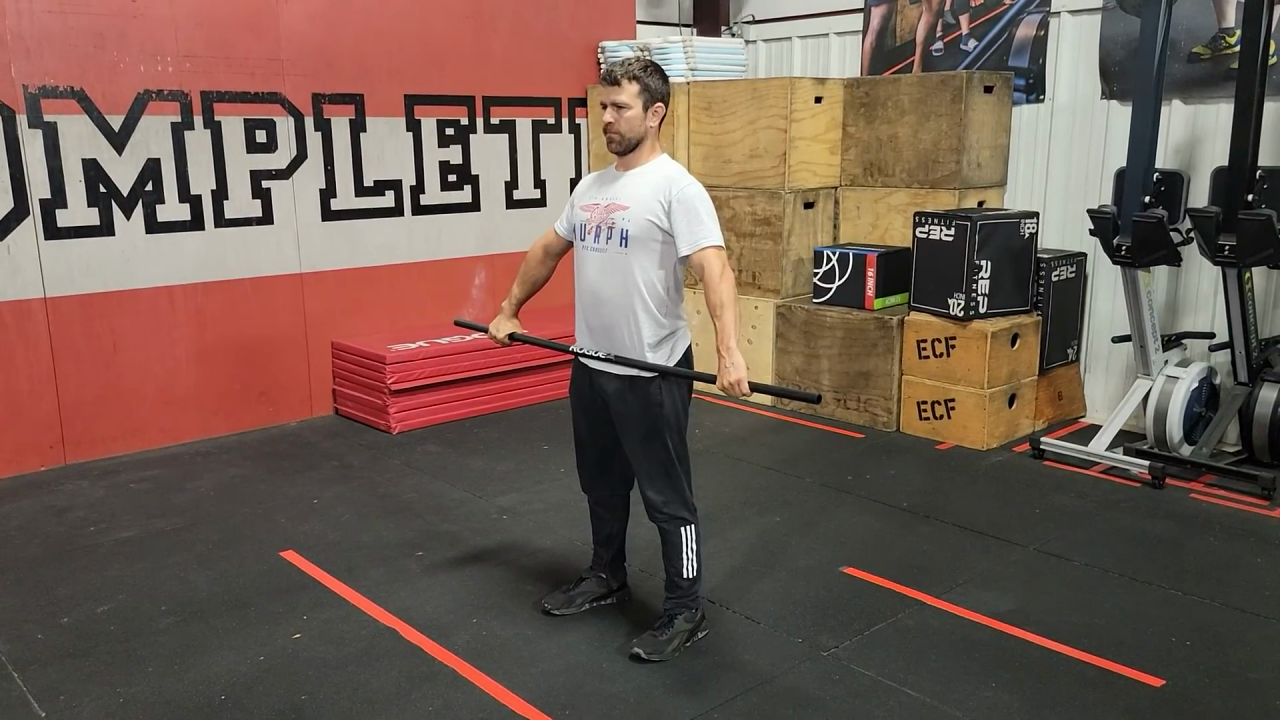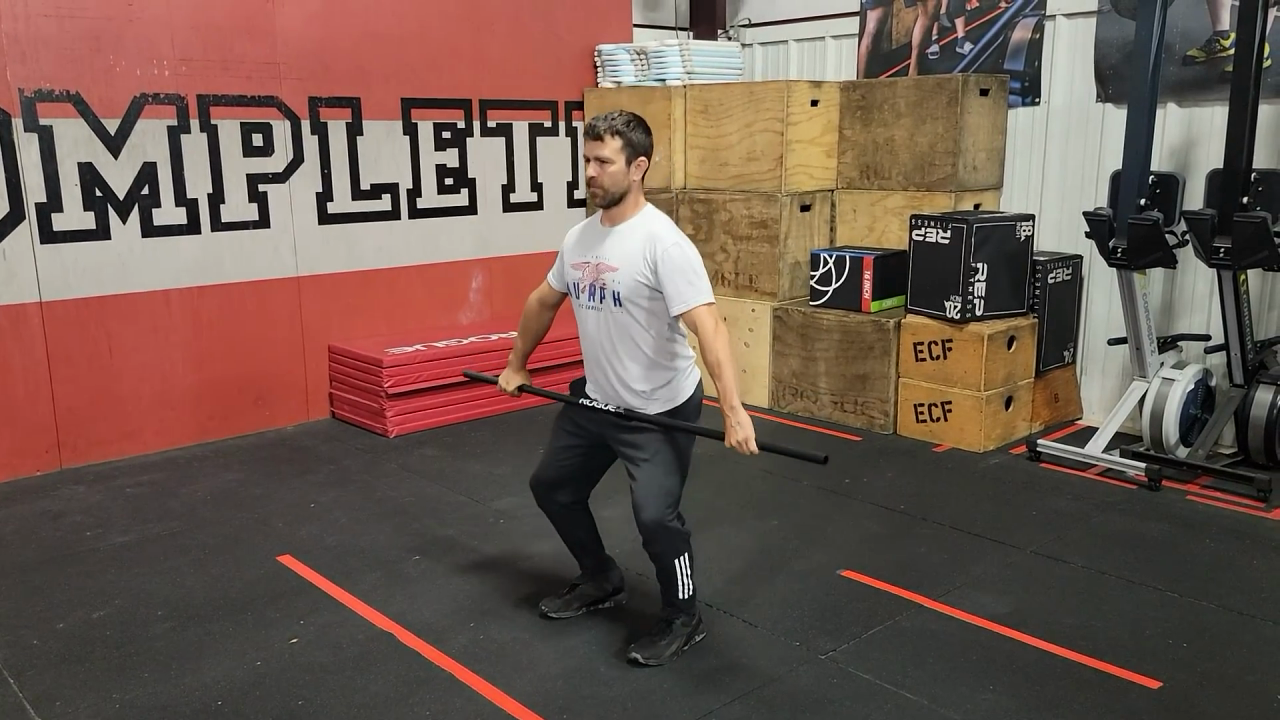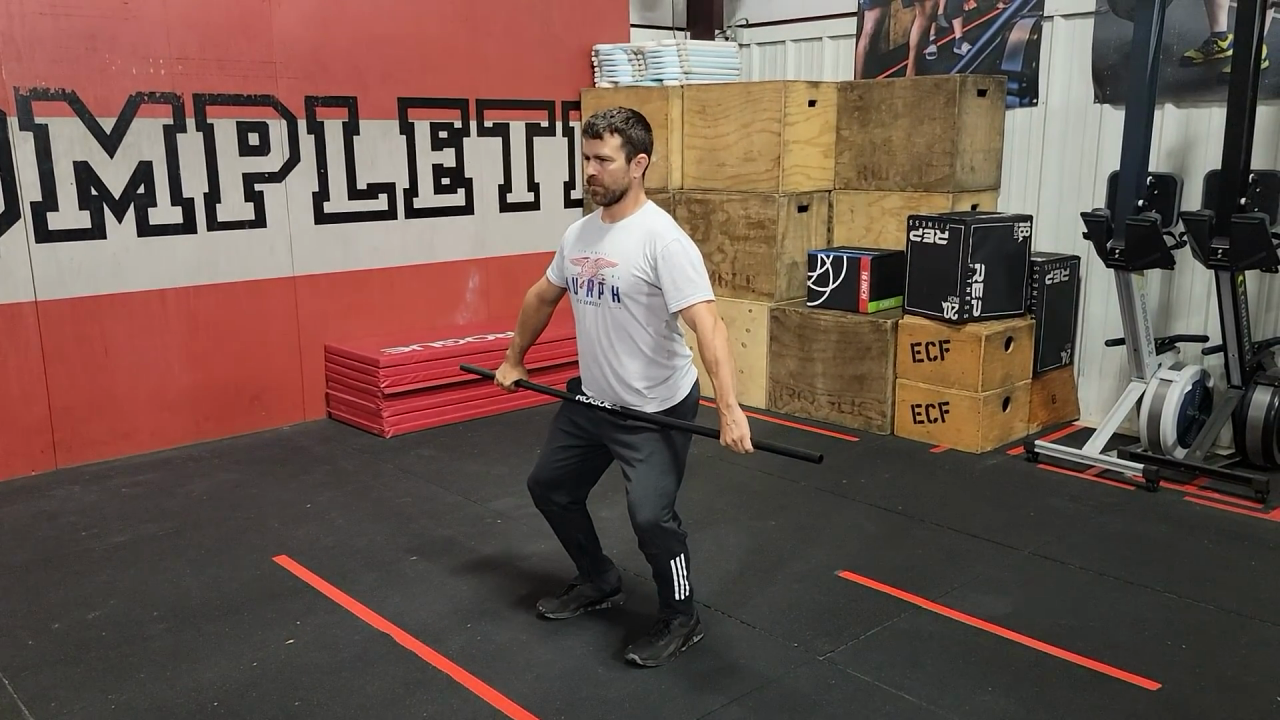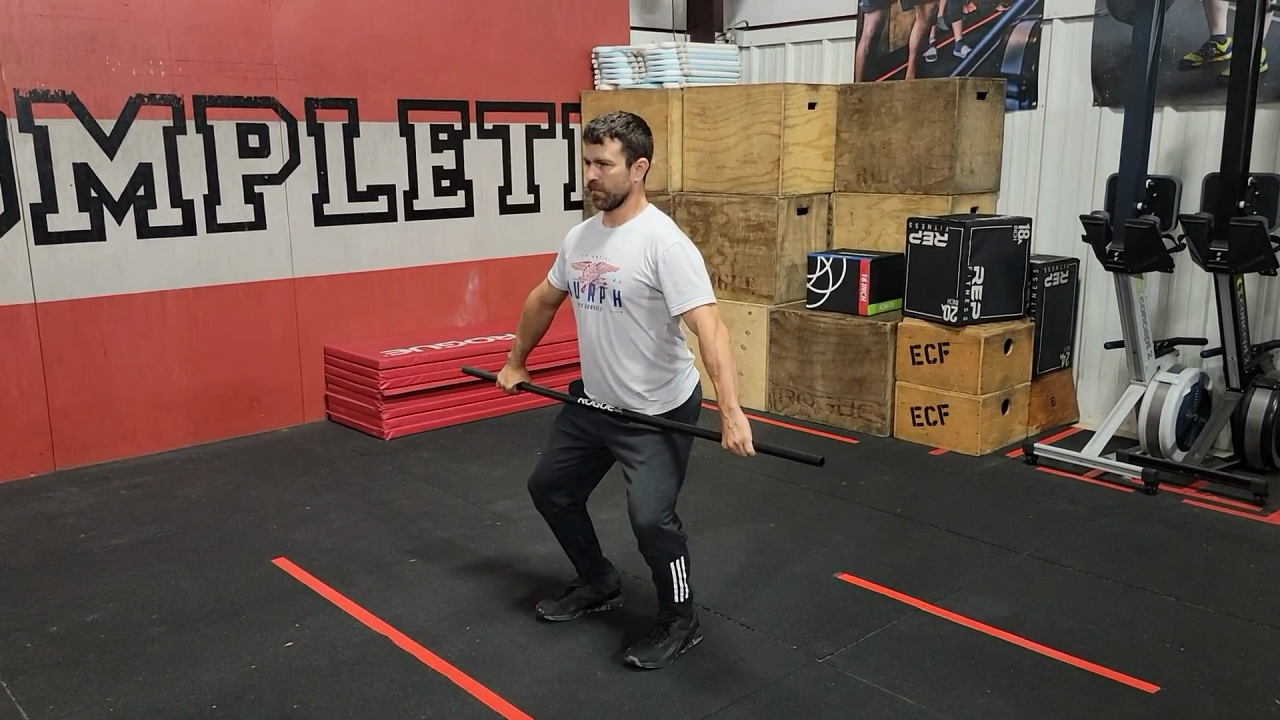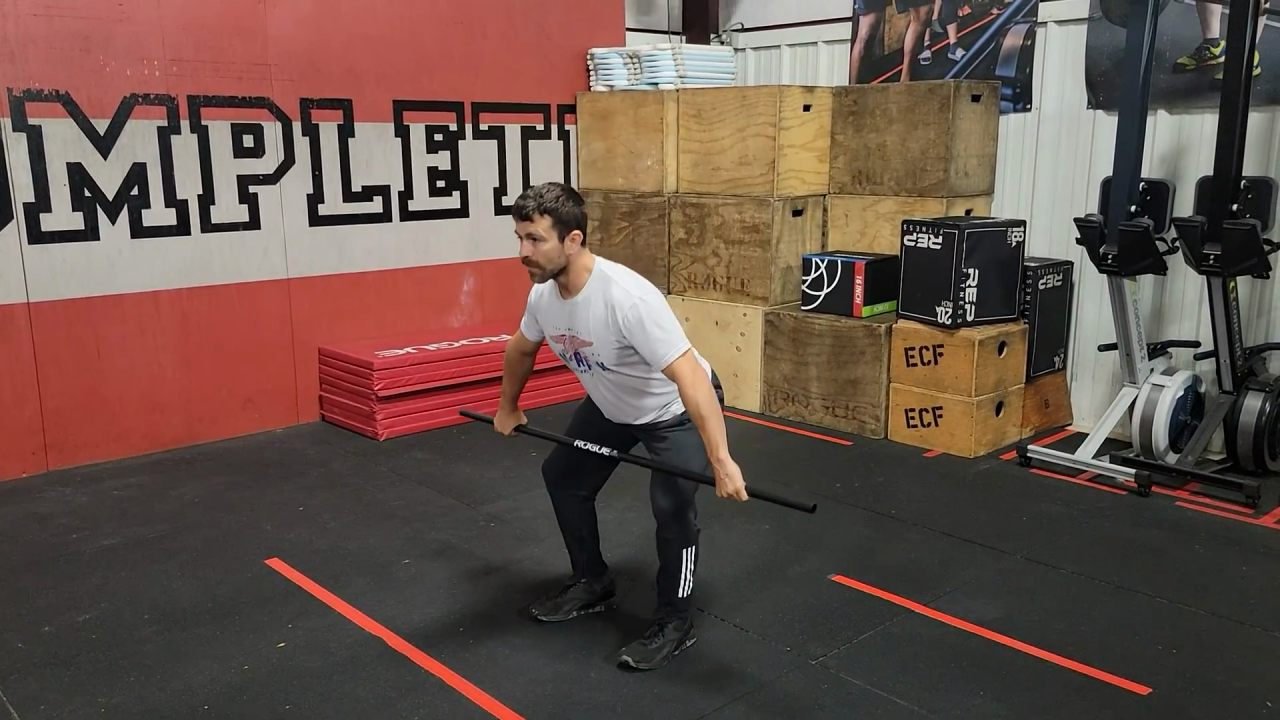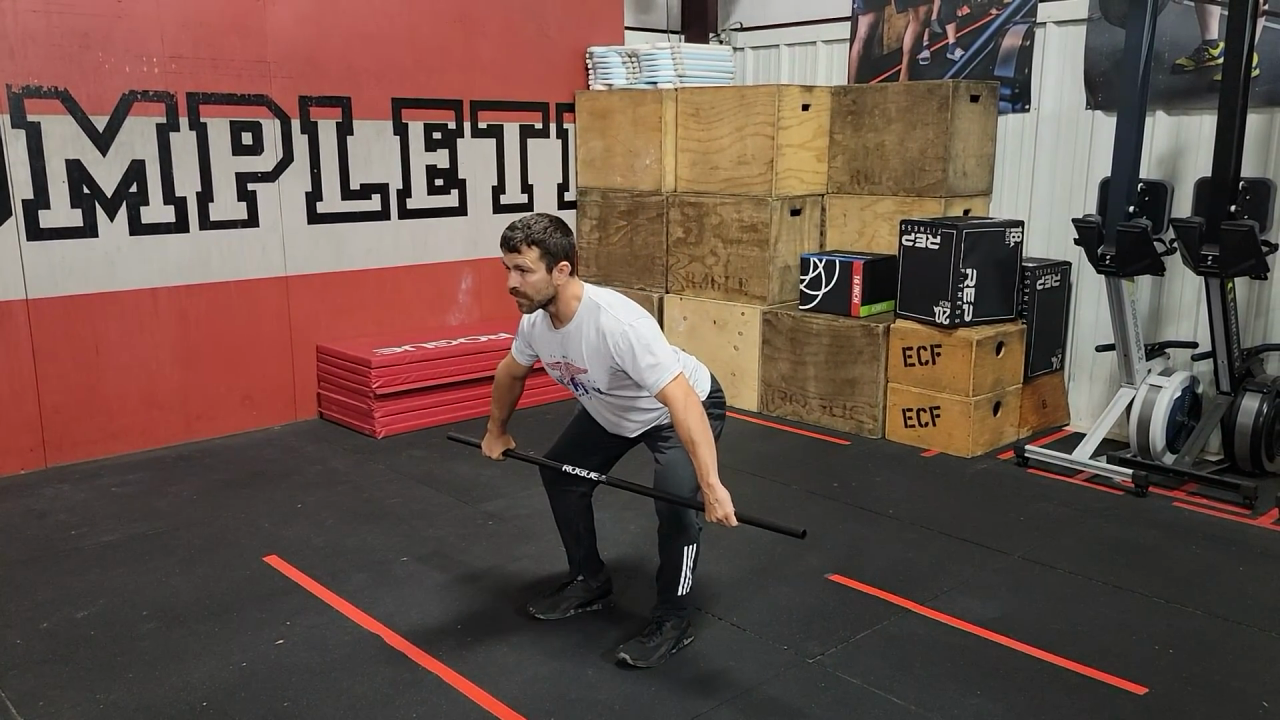
dt=0.7s
person 1, frame 1
left shoulder: (675, 187)
right shoulder: (590, 187)
left elbow: (714, 268)
right elbow: (547, 250)
left wrist: (729, 351)
right wrist: (509, 309)
left hip: (651, 373)
right hip: (591, 366)
left knee: (666, 496)
right knee: (601, 483)
left ankle: (685, 611)
right ankle: (606, 575)
person 1, frame 2
left shoulder: (662, 242)
right shoulder: (579, 238)
left elbow: (708, 326)
right elbow: (543, 301)
left wrist: (733, 411)
right wrist: (516, 364)
left hip: (661, 409)
right hip: (597, 400)
left knee: (655, 514)
right knee: (551, 485)
left ankle: (681, 619)
right ankle: (600, 580)
person 1, frame 3
left shoulder: (662, 238)
right shoulder: (578, 234)
left elbow: (706, 322)
right elbow: (542, 296)
left wrist: (729, 409)
right wrist: (513, 359)
left hip: (656, 409)
right hip: (592, 398)
left knee: (651, 515)
right knee: (549, 486)
left ankle: (680, 619)
right ankle: (598, 581)
person 1, frame 4
left shoulder: (664, 243)
right shoulder: (579, 237)
left elbow: (708, 326)
right elbow: (543, 300)
left wrist: (731, 411)
right wrist: (515, 362)
left hip: (656, 413)
right hip: (592, 402)
left knee: (650, 517)
right knee: (549, 488)
left ankle: (679, 622)
right ankle: (597, 585)
person 1, frame 5
left shoulder: (626, 297)
right shoulder: (543, 295)
left elbow: (690, 377)
right elbow: (521, 348)
left wrist: (720, 460)
right wrist: (507, 406)
left hip: (676, 409)
right hip: (612, 405)
left knee: (672, 503)
right knee: (563, 475)
left ankle: (674, 621)
right ankle: (591, 583)
person 1, frame 6
left shoulder: (618, 322)
right shoulder: (534, 321)
left elbow: (682, 401)
right elbow: (511, 373)
left wrist: (711, 485)
right wrist: (496, 431)
left hip: (685, 407)
right hip: (612, 409)
left knee: (676, 498)
right knee: (560, 473)
left ankle: (672, 619)
right ankle: (589, 581)
